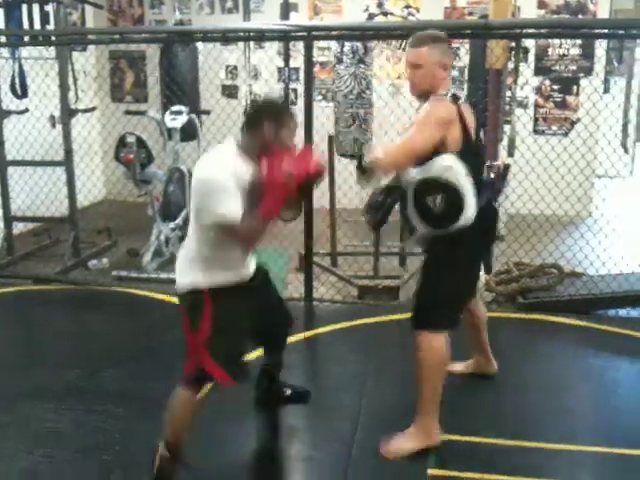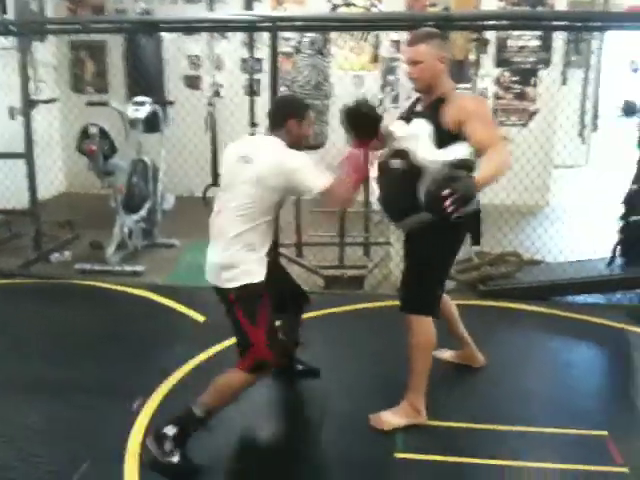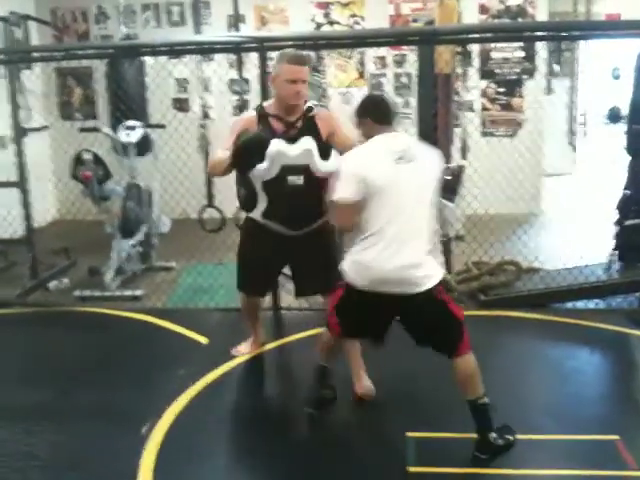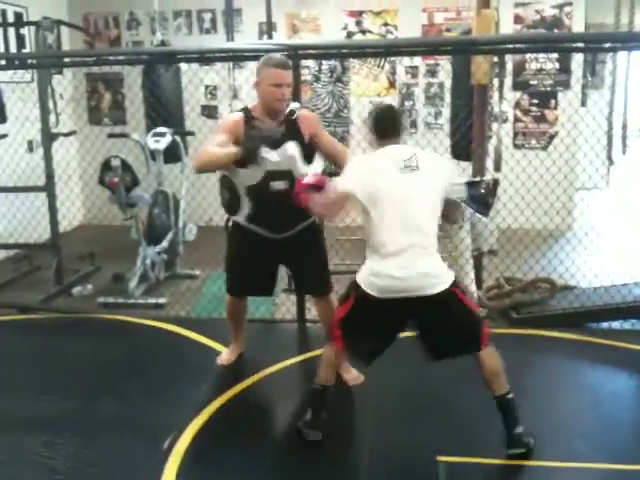
dt=1s
person 1, frame 1
left shoulder: (439, 110)
right shoulder: (448, 108)
left elbow: (396, 157)
right elbow: (419, 166)
left wrist: (371, 160)
left hip: (462, 231)
right hip: (463, 223)
left knee: (429, 323)
right knee: (461, 294)
left ankle: (426, 426)
right ankle: (484, 360)
person 1, frame 2
left shoulder: (465, 105)
right shoulder: (420, 105)
left elbow: (498, 154)
left wrist: (471, 185)
left hip: (441, 219)
right hip: (423, 217)
left knee: (418, 305)
right knee: (430, 292)
left ankle: (415, 405)
right ankle: (469, 350)
person 1, frame 3
left shoulder: (322, 119)
right shoulder: (249, 121)
right elbow: (214, 167)
right wrist: (235, 154)
left hip: (312, 228)
right hip: (264, 227)
left knee: (334, 294)
right knee: (249, 291)
left ankle: (355, 365)
right ankle: (256, 337)
person 1, frame 4
left shoulder: (305, 119)
right shoulder: (237, 123)
left elbow: (337, 151)
right elbow: (203, 160)
left wrist: (349, 163)
right wrist: (240, 151)
left hip: (300, 229)
right hip: (252, 230)
left knee: (322, 293)
right knee: (237, 292)
left ankle: (339, 358)
right ankle: (237, 343)
person 2, frame 1
left shoulder: (256, 159)
right shoulder: (218, 172)
left elbow: (284, 202)
right elbow: (245, 238)
left wrist: (300, 181)
right wrist: (276, 194)
left hip: (243, 271)
right hip: (208, 281)
left knee: (278, 328)
right knee: (203, 374)
left ankle: (269, 388)
person 2, frame 2
left shoulder: (237, 147)
right shoulder: (285, 160)
right elbow: (339, 197)
right wrist: (357, 165)
left hip: (230, 258)
right hip: (240, 271)
left knee: (294, 302)
right knee: (256, 364)
left ankle: (286, 359)
right ankle: (171, 432)
person 2, frame 3
left shoulder: (357, 159)
right shoulder: (431, 156)
left elbow: (343, 224)
left wrist: (339, 187)
left hip: (366, 274)
right hip: (419, 275)
left knee: (340, 325)
right knee: (458, 347)
left ankle: (321, 391)
right ankle: (486, 434)
person 2, frame 4
left shoulder: (364, 166)
right shoulder: (437, 163)
left elbow: (324, 209)
right elbow: (449, 209)
left wrist: (305, 190)
left hip: (379, 283)
right hip: (432, 281)
left knee: (339, 338)
right knee: (480, 340)
left ankle: (315, 417)
right ankle: (513, 431)
